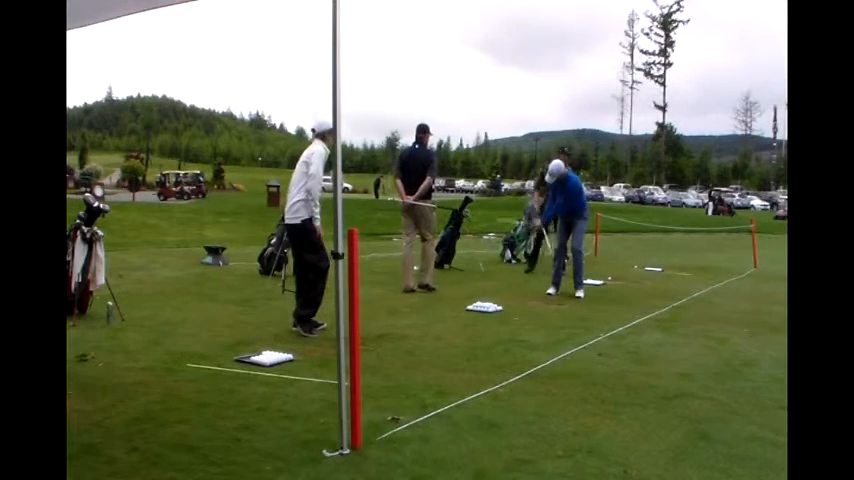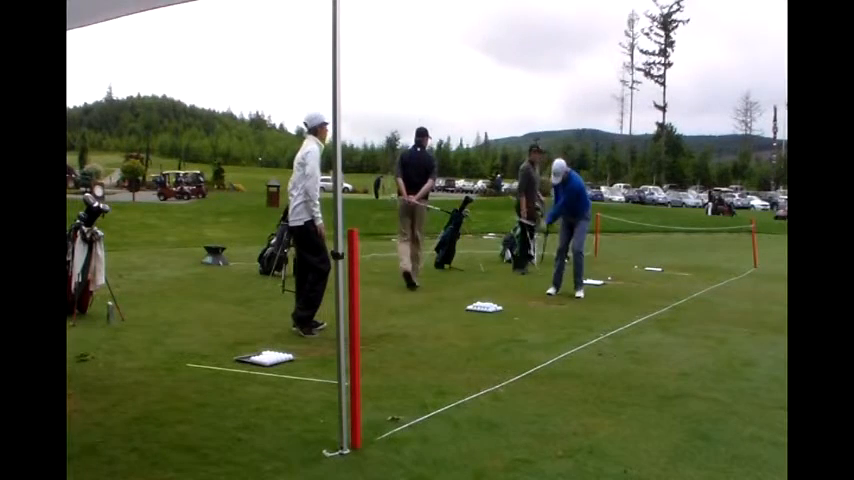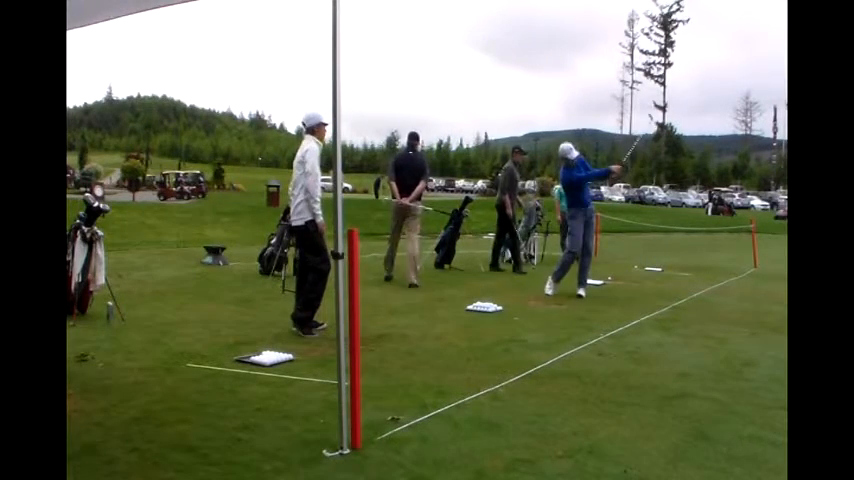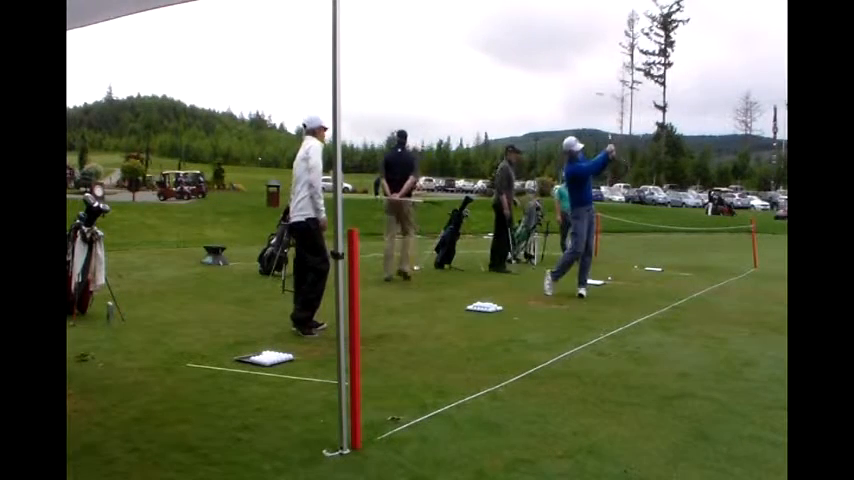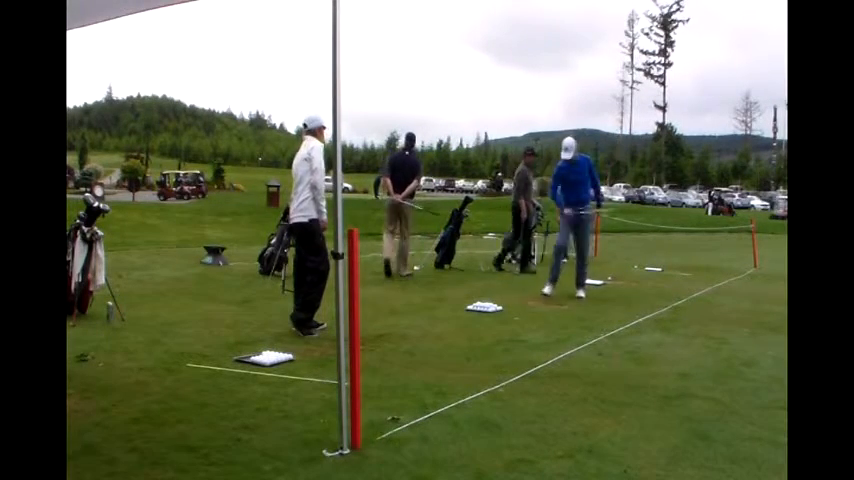
dt=0.5s
person 1, frame 1
left shoulder: (311, 151)
right shoulder: (318, 151)
right elbow: (312, 187)
right wrist: (316, 221)
left hip: (294, 217)
right hip: (302, 217)
left knee: (304, 266)
right knee: (319, 264)
left ankle: (303, 317)
right ankle: (303, 316)
person 1, frame 2
left shoulder: (306, 149)
right shoulder: (312, 149)
right elbow: (310, 187)
right wrist: (318, 219)
left hip: (297, 218)
right hip: (305, 218)
left knee: (306, 267)
right knee: (320, 266)
left ankle: (303, 317)
right ankle: (303, 318)
person 1, frame 3
left shoulder: (304, 148)
right shoulder: (311, 148)
right elbow: (311, 185)
right wrist: (319, 217)
left hip: (299, 217)
right hip: (307, 218)
left knee: (307, 267)
right knee: (320, 266)
left ankle: (303, 317)
right ankle: (302, 318)
person 1, frame 4
left shoulder: (304, 149)
right shoulder: (314, 146)
right elbow: (314, 182)
right wrist: (321, 213)
left hip: (297, 216)
right hip: (308, 216)
left knee: (304, 267)
right knee: (318, 266)
left ankle: (302, 317)
right ankle: (302, 318)
person 1, frame 5
left shoulder: (301, 151)
right shoulder: (315, 146)
left elbow: (304, 183)
right elbow: (316, 182)
right wrist: (323, 215)
left hip: (297, 217)
right hip: (308, 216)
left knee: (303, 267)
right knee: (319, 267)
left ankle: (302, 318)
right ankle: (302, 318)
person 2, frame 1
left shoulder: (404, 154)
right shoulder: (429, 155)
left elbow: (397, 178)
right elbow: (429, 179)
left wrist: (404, 197)
right wrist: (416, 197)
left hip: (406, 203)
right hip: (424, 202)
left knee: (408, 241)
right knee: (428, 240)
left ankle: (408, 283)
right ankle: (425, 280)
person 2, frame 2
left shoulder: (404, 155)
right shoulder: (430, 159)
left elbow: (398, 177)
right elbow: (431, 182)
left wrist: (406, 196)
right wrist: (417, 197)
left hip: (404, 201)
right hip: (420, 202)
left knee: (404, 238)
right knee: (417, 239)
left ankle: (406, 268)
right ankle: (414, 277)
person 2, frame 3
left shoulder: (397, 159)
right shoulder: (422, 161)
left elbow: (391, 180)
right elbow: (423, 183)
left wrist: (398, 198)
right wrist: (410, 199)
left hip: (397, 203)
right hip: (414, 203)
left knee: (393, 238)
right knee: (413, 239)
left ankle: (389, 272)
right ankle: (412, 278)
person 2, frame 4
left shoulder: (387, 157)
right shoulder: (411, 157)
left elbow: (382, 179)
right elbow: (412, 179)
left wrist: (389, 194)
right wrist: (400, 194)
left hip: (389, 199)
right hip: (405, 199)
left knee: (389, 235)
right knee: (408, 232)
left ankle: (388, 273)
right ankle: (403, 268)
person 2, frame 5
left shoulder: (394, 157)
right shoulder: (416, 161)
left elbow: (386, 177)
right elbow: (416, 182)
left wrist: (393, 194)
right wrist: (402, 196)
left hip: (392, 199)
right hip: (407, 200)
left knee: (389, 230)
right knee: (404, 235)
left ankle: (387, 257)
right ankle: (402, 269)
person 3, frame 1
left shoulder: (572, 184)
right shoulder: (556, 179)
left elbow: (559, 205)
right elbow: (552, 199)
left wrist: (544, 220)
right wrist: (543, 218)
left hip: (579, 216)
right hip: (565, 215)
left knee: (576, 249)
right knee: (560, 248)
left ankle: (579, 287)
right ankle: (555, 285)
person 3, frame 2
left shoulder: (574, 183)
right shoulder: (558, 180)
left elbow: (563, 205)
right elbow: (558, 201)
left wrist: (548, 221)
right wrist: (550, 217)
left hip: (581, 217)
right hip: (567, 216)
left knee: (576, 249)
right knee: (561, 249)
left ankle: (579, 287)
right ankle: (556, 285)
person 3, frame 3
left shoulder: (579, 160)
right shoulder: (567, 175)
left elbow: (592, 173)
right elbow: (589, 177)
left wrist: (609, 171)
right wrist: (608, 170)
left hip: (588, 210)
right hip: (575, 212)
left knee: (587, 250)
right knee: (573, 249)
left ankle: (581, 285)
right ankle: (554, 278)
person 3, frame 4
left shoulder: (580, 158)
right shoulder: (572, 169)
left elbow: (595, 170)
right elbow: (592, 168)
left wrist: (608, 157)
right wrist: (606, 152)
left hip: (589, 209)
right hip: (579, 211)
left knee: (588, 250)
right knee: (577, 249)
left ankle: (582, 285)
right ankle: (553, 275)
person 3, frame 5
left shoulder: (587, 162)
right shoulder: (561, 167)
left elbow: (595, 183)
right elbow: (554, 191)
left wrist: (599, 202)
right wrist: (562, 208)
left hip: (584, 211)
right hip: (567, 211)
left knee: (583, 252)
right knee: (560, 246)
left ankle: (580, 287)
right ankle: (551, 283)
person 4, frame 1
right shoulder: (546, 170)
right elbow: (537, 187)
right wrist: (537, 200)
right hip: (546, 207)
right knee: (540, 233)
right ankle: (531, 263)
person 4, frame 2
left shoulder: (535, 167)
right shoulder: (525, 168)
right elbow: (521, 191)
left wrist: (540, 197)
right wrist: (523, 209)
left hip: (532, 206)
right hip: (524, 207)
left knee: (529, 236)
right knee: (525, 236)
left ankle: (518, 262)
right ankle: (520, 264)
person 4, frame 3
left shoulder: (514, 168)
right shoulder: (509, 168)
right elbow: (503, 189)
left wrist: (518, 200)
right wrist: (508, 207)
left hip: (507, 205)
right hip: (505, 206)
left knee: (501, 235)
right knee: (513, 235)
left ankle: (494, 264)
right ankle: (516, 266)
person 4, frame 4
left shoulder: (509, 167)
right shoulder: (504, 167)
right elbow: (500, 189)
left wrist: (513, 198)
right wrist: (505, 207)
left hip: (505, 205)
right hip: (502, 205)
left knee: (500, 235)
right knee: (501, 235)
left ankle: (497, 264)
right ankle: (496, 264)
person 4, frame 5
left shoulder: (527, 170)
right shoulder: (522, 171)
right elbow: (519, 193)
left wrist: (531, 202)
right wrist: (523, 210)
left hip: (524, 207)
right hip: (520, 208)
left knee: (526, 236)
right knee: (521, 236)
